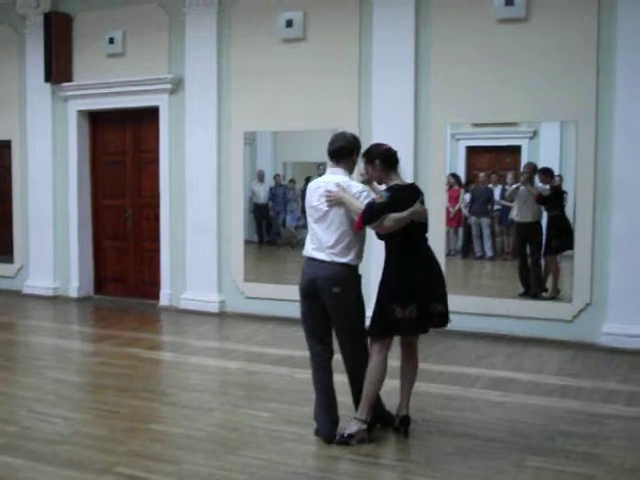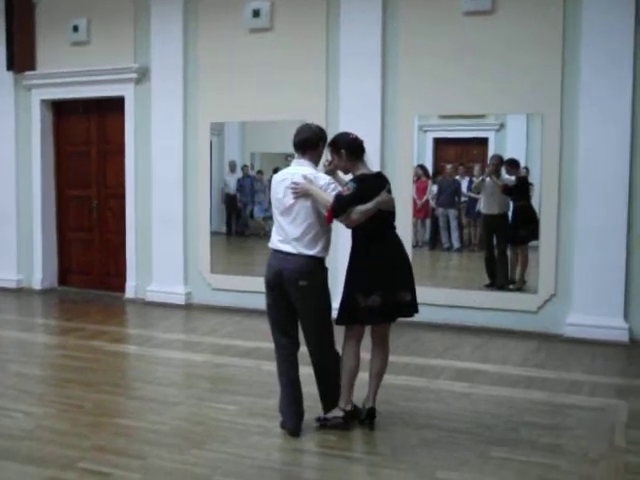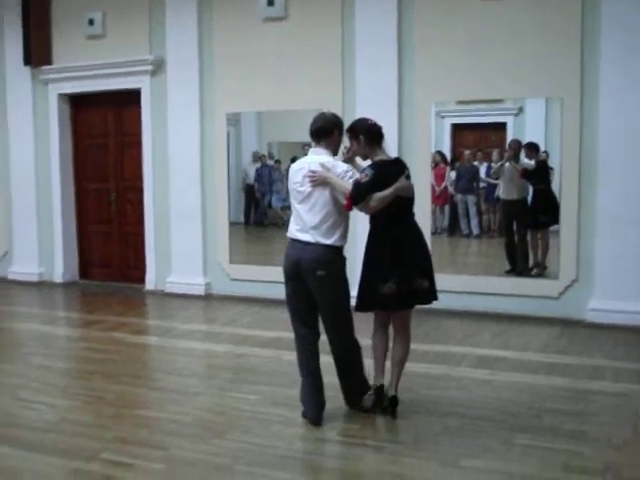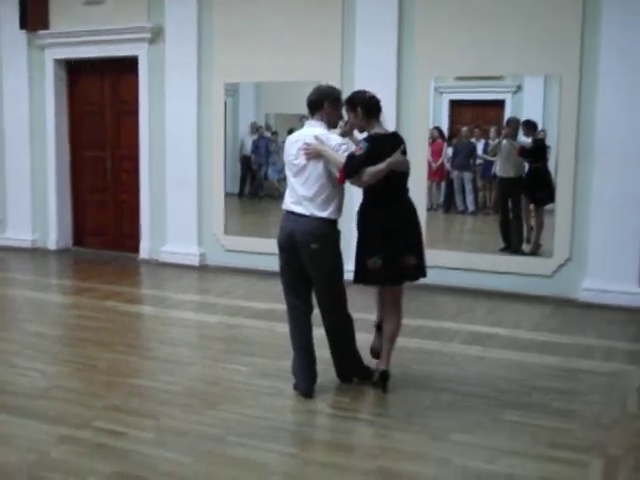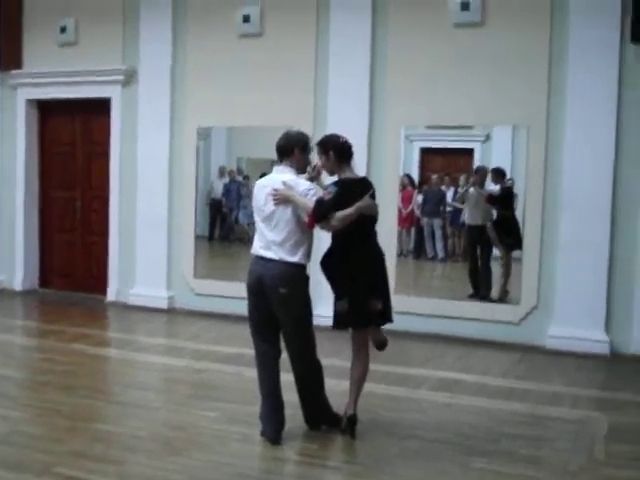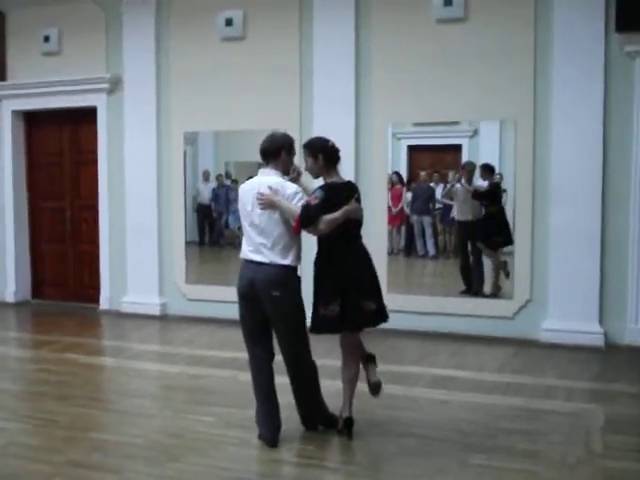
dt=0.5s
person 1, frame 1
left shoulder: (313, 187)
right shoulder: (354, 189)
right elbow: (382, 224)
right wrist: (413, 213)
left hip: (310, 270)
right hip: (339, 275)
left knee: (319, 351)
right knee: (354, 349)
left ankle: (325, 424)
right ankle: (371, 414)
person 1, frame 2
left shoulder: (278, 179)
right shoulder: (321, 181)
right elbow: (350, 217)
right wrist: (379, 202)
left hip: (276, 262)
right hip: (305, 268)
left knee: (284, 344)
right knee: (320, 343)
left ankle: (290, 417)
right ankle: (335, 407)
person 1, frame 3
left shoulder: (295, 168)
right shoulder: (338, 170)
right elbow: (368, 204)
right wrist: (396, 188)
left hip: (294, 252)
right hip: (323, 257)
left knee: (304, 333)
right knee: (340, 332)
left ankle: (312, 406)
right ankle: (357, 395)
person 1, frame 4
left shoulder: (292, 140)
right shoulder: (333, 142)
right elbow: (361, 178)
right wrist: (391, 163)
left hip: (289, 224)
right hip: (317, 229)
left knee: (297, 305)
right knee: (333, 305)
left ankle: (303, 378)
right ankle: (349, 368)
person 1, frame 5
left shoulder: (261, 185)
right shoulder: (302, 187)
right elbow: (331, 222)
right wrist: (360, 207)
left hip: (257, 269)
right hip: (286, 274)
left knee: (265, 350)
right knee: (302, 350)
left ankle: (271, 424)
right ankle: (317, 415)
person 1, frame 6
left shoulder: (245, 189)
right shoulder: (287, 190)
right elbow: (318, 226)
right wrist: (346, 211)
left hip: (247, 273)
right hip: (277, 277)
left knee: (258, 354)
right knee: (296, 352)
left ankle: (267, 428)
right ankle: (314, 416)
person 2, frame 1
left shoulder: (392, 194)
right shoulder: (413, 190)
left elbow: (367, 215)
left wrist: (344, 197)
left hip: (402, 274)
right hip: (422, 271)
left knee: (380, 345)
right knee: (409, 344)
left ankle: (362, 419)
right ankle: (402, 412)
person 2, frame 2
left shoulder: (359, 184)
right shoulder: (379, 179)
left elbow: (336, 208)
left wrist: (311, 189)
left hip: (369, 263)
right hip: (390, 262)
left knee: (353, 335)
right knee: (380, 337)
left ankle: (345, 407)
right ankle: (369, 405)
person 2, frame 3
left shoulder: (376, 170)
right shoulder: (398, 165)
left elbow: (356, 196)
left wrist: (330, 177)
right wrist: (353, 167)
left hip: (386, 249)
right hip: (408, 247)
left knee: (381, 319)
right knee: (401, 323)
left ankle: (378, 384)
right ankle: (391, 391)
person 2, frame 4
left shoulder: (372, 143)
right shoulder: (395, 139)
left elbow: (350, 169)
left wrist: (324, 150)
left hip: (380, 223)
right hip: (400, 221)
right knee: (392, 298)
right ankle: (383, 365)
person 2, frame 5
left shoulder: (341, 187)
right shoulder: (364, 184)
left elbow: (319, 214)
left wrist: (292, 196)
left hip: (348, 266)
right hip: (368, 264)
right knee: (359, 344)
right ankle: (350, 411)
person 2, frame 6
left shoulder: (327, 192)
right shoulder: (349, 188)
left elbow: (305, 219)
left wrist: (277, 201)
left hip: (337, 272)
right hip: (356, 268)
right knee: (348, 345)
right ankle: (346, 413)
person 3, frame 1
left shoulder: (540, 189)
right shoulder: (516, 188)
right elbow: (508, 197)
left wrist: (527, 185)
right wrist: (520, 184)
left hip: (534, 225)
right hip: (520, 225)
left knee: (535, 259)
right knee: (521, 259)
left ankle: (536, 290)
right ankle: (526, 288)
person 3, frame 2
left shoulder: (506, 181)
right shoulder: (484, 180)
right elbow: (474, 189)
left wrist: (493, 177)
right wrist: (485, 176)
left hip: (501, 217)
right hip: (487, 217)
left knee: (501, 251)
right knee: (488, 250)
left ankle: (502, 281)
right ankle: (492, 279)
person 3, frame 3
left shoulder: (526, 165)
right shoulder: (503, 166)
right elbow: (493, 174)
left wrist: (512, 162)
right wrist: (504, 161)
left hip: (520, 203)
right hip: (506, 203)
left knee: (521, 236)
right knee: (508, 236)
left ankle: (523, 267)
right ankle: (513, 265)
person 3, frame 4
right shoulder: (500, 143)
right elbow: (490, 152)
left wrist: (510, 140)
right wrist: (502, 138)
left hip: (516, 180)
right hip: (502, 180)
left knee: (516, 214)
right knee: (503, 214)
left ankle: (517, 245)
right ankle: (507, 243)
person 3, frame 5
right shoulder: (469, 191)
right elbow: (458, 199)
right wrist: (469, 186)
left hip: (485, 228)
right hip: (471, 228)
left knee: (485, 261)
right knee: (472, 261)
left ankle: (485, 292)
right ankle: (476, 289)
person 3, frame 6
right shoulder: (456, 187)
right elbow: (444, 195)
right wrist: (454, 182)
left hip: (476, 224)
right hip: (461, 224)
left knee: (476, 257)
right knee: (463, 257)
left ankle: (478, 287)
right ankle: (469, 285)
person 4, frame 1
left shoulder: (556, 190)
right shoulder: (553, 189)
left elbow: (540, 199)
left hip: (559, 227)
right hip: (553, 225)
left knee: (552, 258)
right knee: (548, 257)
left ankle: (554, 288)
right ankle: (542, 285)
person 4, frame 2
left shoulder: (522, 180)
right shoulder: (519, 180)
left elbow: (506, 190)
right elbow: (510, 192)
left wrist: (494, 178)
left hip: (524, 216)
right hip: (518, 215)
left knee: (522, 249)
right knee: (513, 247)
left ankle: (521, 279)
right ankle: (513, 277)
person 4, frame 3
left shoulder: (541, 164)
right shoulder: (539, 164)
left elbow: (526, 175)
right elbow: (530, 178)
left hip: (544, 200)
right hip: (538, 199)
left knee: (543, 234)
right knee: (533, 233)
left ankle: (542, 265)
right ankle: (536, 262)
person 4, frame 4
left shoulder: (539, 142)
right shoulder: (535, 142)
left elbow: (524, 153)
right elbow: (528, 156)
left hip: (539, 178)
right hip: (533, 176)
left knee: (538, 212)
left ankle: (535, 242)
right ankle: (530, 231)
person 4, frame 5
left shoulder: (507, 190)
right shoulder: (504, 189)
left elbow: (492, 199)
right elbow: (496, 202)
left hip: (507, 225)
right hip: (503, 224)
person 4, frame 6
left shoulder: (494, 186)
right shoulder: (492, 186)
left elbow: (478, 195)
right elbow: (484, 199)
left wrist: (464, 184)
left hip: (495, 222)
right hip: (490, 221)
left knee: (487, 249)
right knee: (489, 250)
